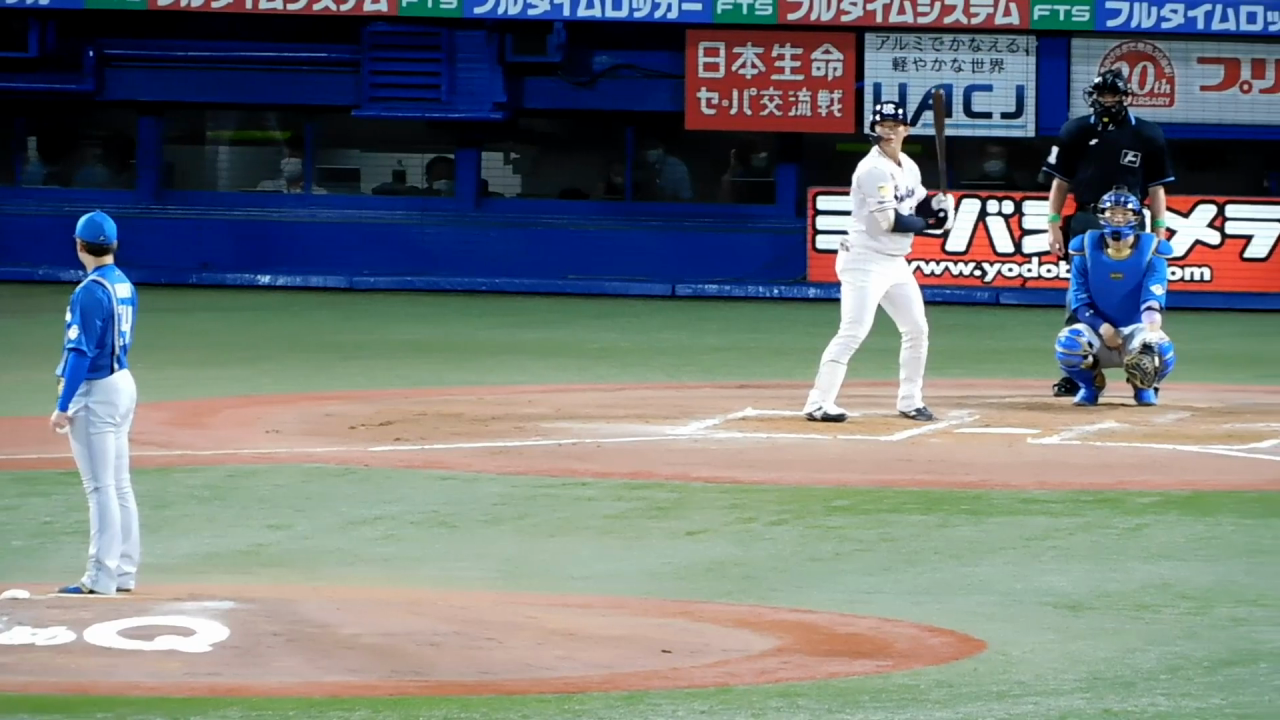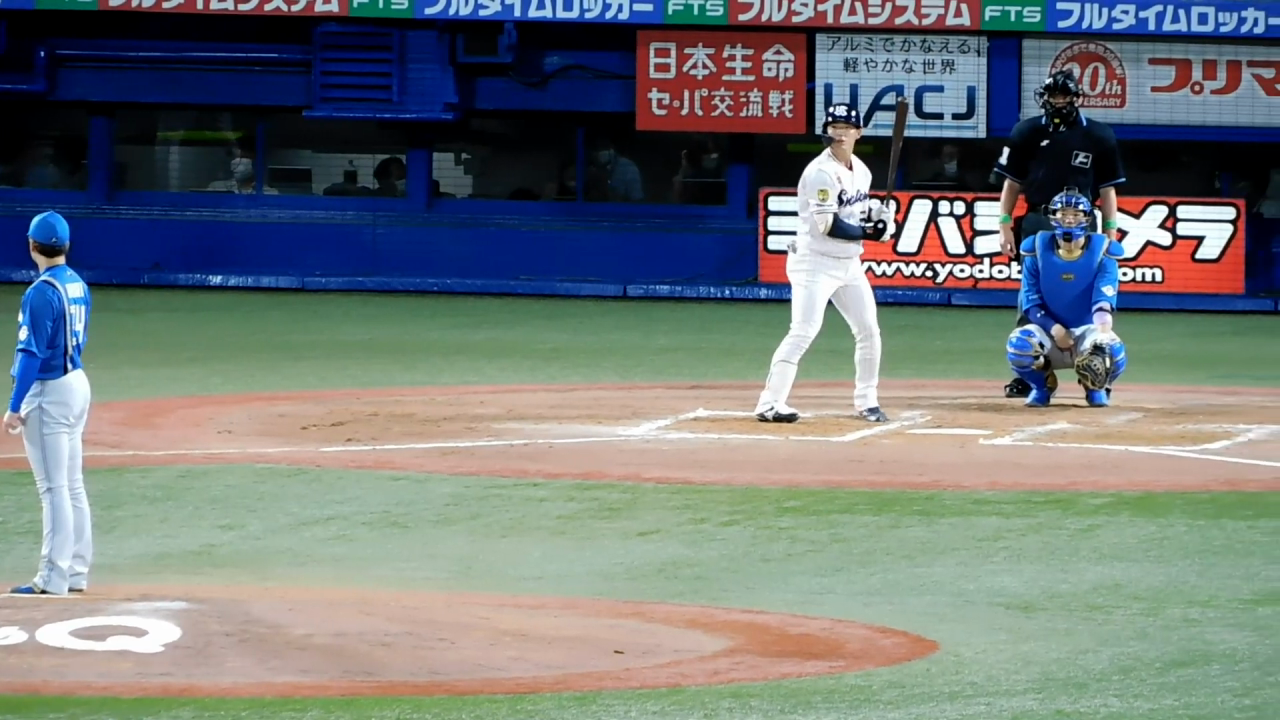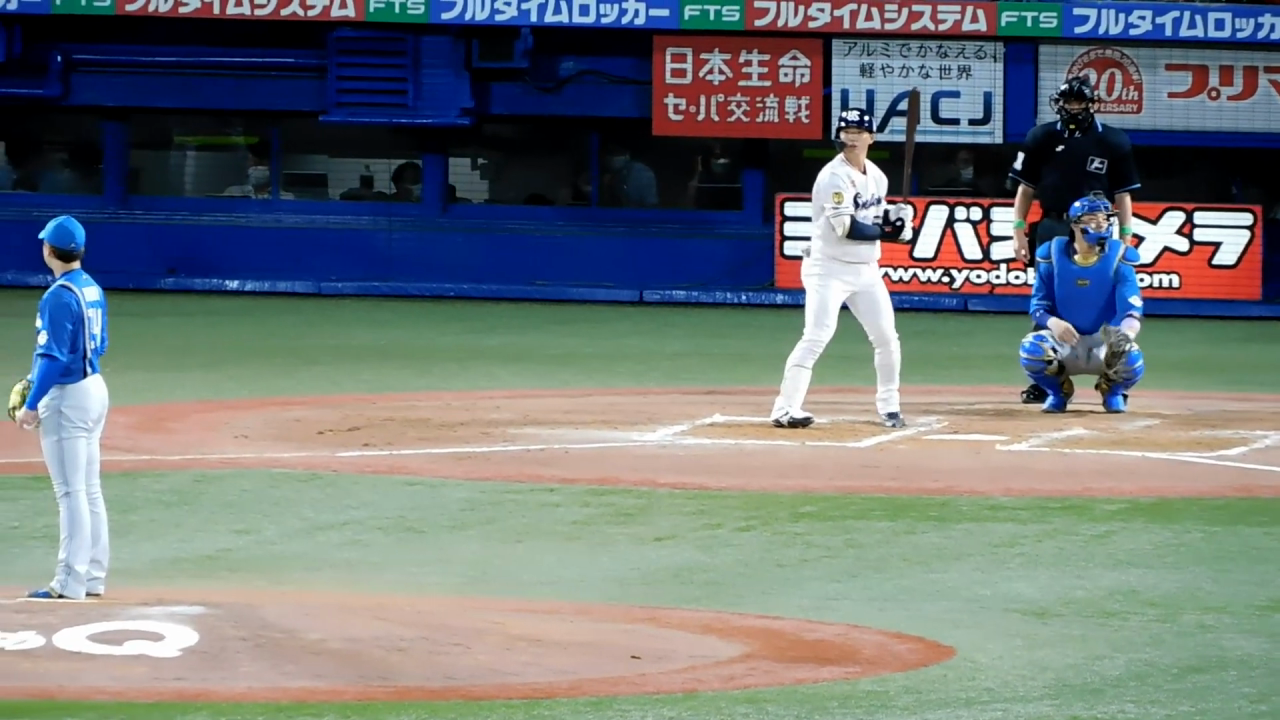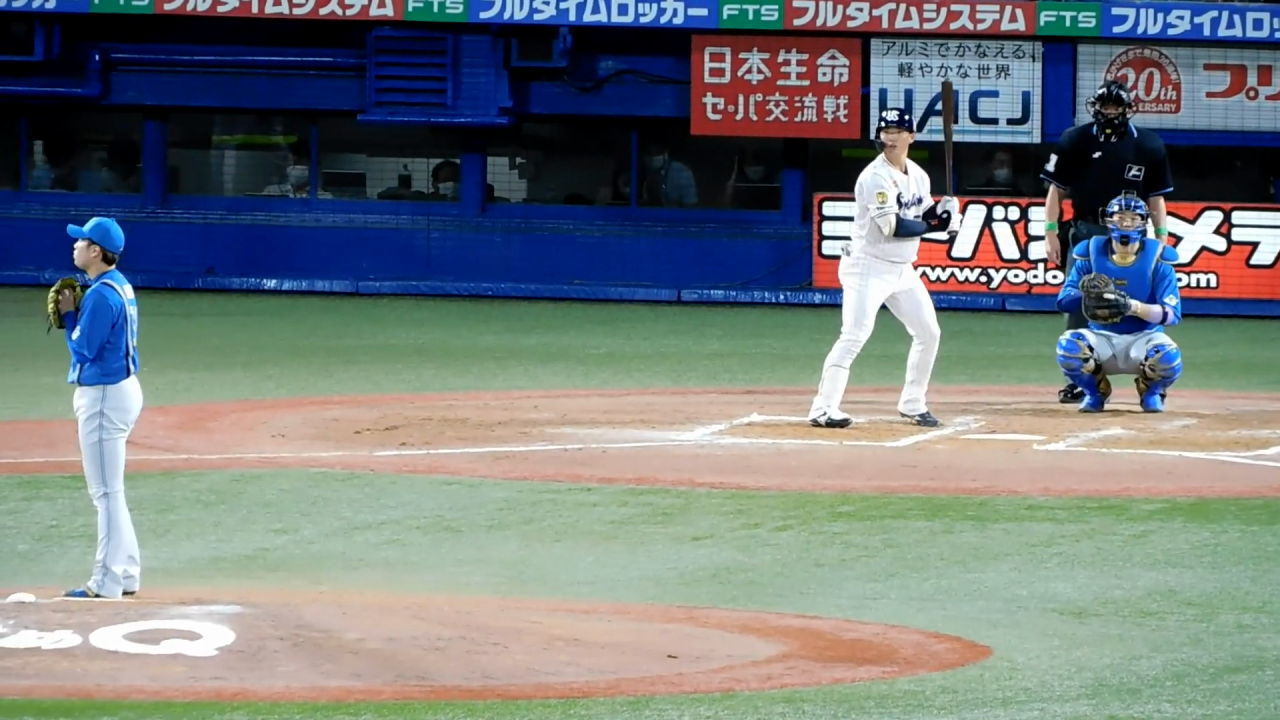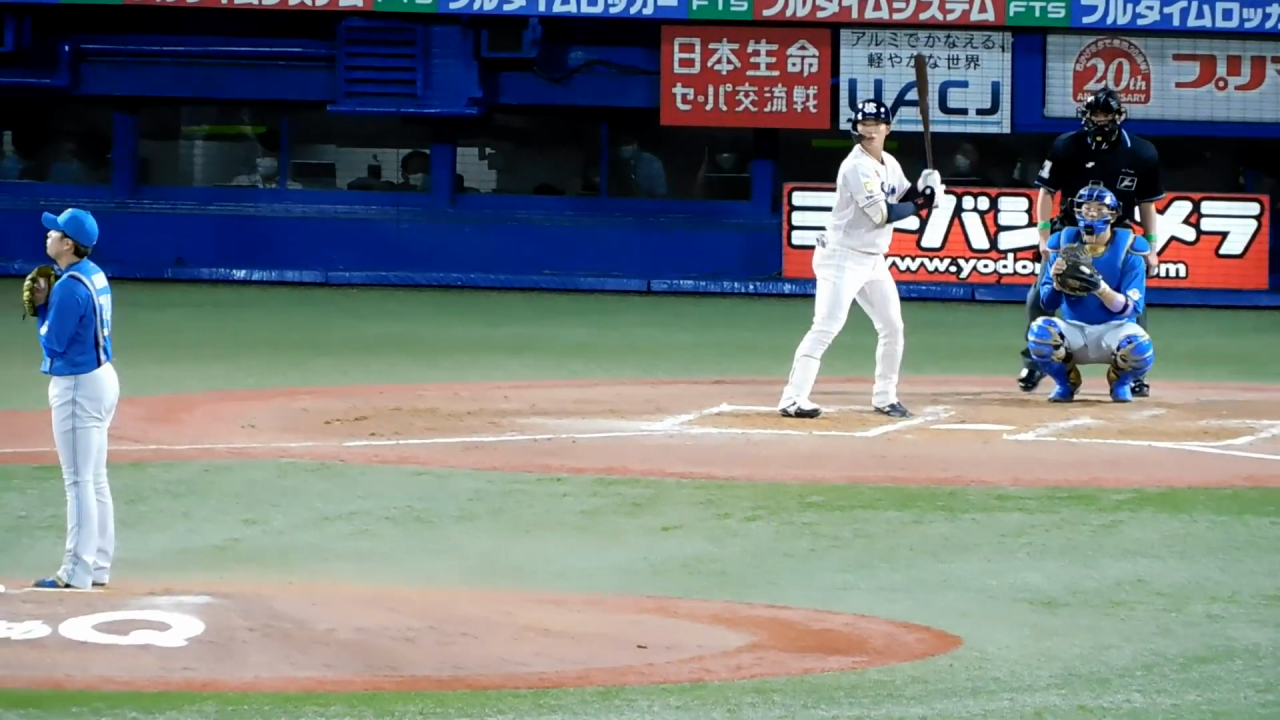
dt=0.5s
person 1, frame 1
left shoulder: (90, 291)
right shoulder: (125, 285)
left elbow: (81, 353)
left wrist: (63, 405)
left hip: (96, 392)
right hip: (121, 384)
left knee: (100, 488)
right knee: (119, 485)
left ankle: (102, 578)
right ankle: (123, 571)
person 1, frame 2
left shoulder: (41, 292)
right shoulder: (79, 285)
left elbow: (32, 354)
left wrist: (14, 406)
left hip: (49, 393)
right hip: (76, 384)
left knee: (53, 488)
right knee: (72, 485)
left ankle: (54, 578)
right ankle: (75, 571)
person 1, frame 3
left shoulder: (58, 296)
right shoulder: (93, 289)
left elbow: (53, 358)
left wrist: (31, 405)
left hip: (67, 397)
right hip: (94, 388)
left knee: (71, 492)
right knee: (90, 490)
left ankle: (71, 583)
right ankle: (92, 576)
person 1, frame 4
left shoulder: (101, 294)
right shoulder: (117, 285)
left elbow: (82, 350)
left wrist: (68, 315)
right wrist: (73, 313)
left hip: (104, 396)
right hip: (119, 390)
left knee: (107, 492)
right knee: (109, 489)
left ankle: (107, 583)
right ankle: (126, 573)
person 1, frame 5
left shoulder: (69, 286)
right shoulder: (93, 274)
left elbow: (53, 345)
left wrist: (43, 307)
right wrist: (48, 303)
left hip: (78, 386)
right hip: (100, 378)
left knee: (79, 482)
right knee: (95, 480)
left ankle: (77, 573)
right ankle: (97, 565)
person 2, frame 1
left shoulder: (1148, 135)
right shoulder: (1076, 131)
left elbow: (1156, 188)
right elbow: (1060, 182)
left wrist: (1159, 233)
right wrist: (1054, 225)
right hip: (1086, 223)
person 2, frame 2
left shoulder: (1099, 135)
right shoulder: (1027, 132)
left elbow: (1107, 190)
right elbow: (1012, 183)
left wrist: (1110, 233)
right wrist: (1006, 225)
right hip: (1037, 224)
person 2, frame 3
left shoulder: (1114, 141)
right shoulder: (1041, 137)
left elbow: (1123, 195)
right elbow: (1026, 188)
left wrist: (1126, 239)
right wrist: (1019, 230)
right hip: (1052, 229)
person 2, frame 4
left shoulder: (1149, 145)
right shoulder: (1074, 140)
left elbow: (1156, 198)
right elbow: (1056, 189)
left wrist: (1161, 239)
right wrist: (1051, 233)
right hip: (1086, 232)
person 2, frame 5
left shoulder: (1142, 153)
right shoulder: (1067, 145)
left elbow: (1147, 204)
right elbow: (1047, 192)
left wrist: (1151, 246)
right wrist: (1044, 235)
right hip: (1070, 231)
right knee: (1042, 295)
left ankle: (1132, 375)
right ankle: (1034, 364)
person 3, frame 1
left shoulder: (907, 165)
right shoulder: (873, 169)
left elbow: (919, 203)
right elbow: (891, 221)
left wrist: (940, 204)
right wrist: (932, 222)
left hip: (895, 262)
right hip: (865, 261)
left knee: (916, 329)
right knee: (852, 332)
left ankle: (910, 400)
right ankle: (818, 403)
person 3, frame 2
left shoulder: (862, 171)
right shoulder: (820, 171)
right elbow: (828, 225)
left wrist: (876, 214)
right wrist: (869, 232)
left hip: (849, 263)
right hip: (814, 262)
left knee: (869, 329)
right knee: (804, 332)
left ankle: (866, 400)
right ankle: (769, 404)
person 3, frame 3
left shoulder: (876, 175)
right shoulder: (833, 176)
right elbow: (846, 228)
left wrist: (896, 216)
right wrist: (889, 232)
left hip: (866, 269)
right hip: (829, 267)
left knee: (886, 337)
right knee: (816, 337)
left ankle: (889, 405)
right ankle: (785, 409)
person 3, frame 4
left shoulder: (919, 175)
right shoulder: (875, 176)
left elbow: (923, 215)
right elbow: (892, 227)
left wrist: (941, 213)
right wrist: (936, 225)
left hip: (903, 269)
right hip: (868, 266)
left knee: (928, 332)
right knee: (854, 336)
left ankle: (913, 404)
right ankle: (822, 409)
person 3, frame 5
left shoulder: (890, 164)
right shoulder: (856, 167)
left elbow: (903, 198)
right elbow: (882, 214)
left wrist: (922, 189)
right wrist: (920, 204)
left hip: (874, 259)
right hip: (842, 257)
left knee: (892, 326)
right knee: (826, 328)
left ankle: (885, 396)
right ankle: (793, 399)
person 4, frame 1
left shoulder: (1151, 251)
right shoulder: (1086, 248)
left elbow: (1153, 301)
right elbow: (1079, 302)
left wrist: (1151, 337)
right wrist: (1104, 328)
left hip: (1137, 330)
right hip: (1097, 330)
left knee: (1162, 351)
right knee: (1067, 344)
left ankle: (1145, 386)
right ankle: (1090, 385)
person 4, frame 2
left shoulder: (1102, 252)
right shoulder: (1037, 250)
left elbow: (1104, 302)
right elbow: (1030, 303)
left wrist: (1102, 338)
right wrist: (1056, 330)
left hip: (1088, 331)
right hip: (1049, 331)
left knee: (1113, 352)
right knee: (1018, 344)
left ankle: (1096, 386)
right ankle: (1042, 385)
person 4, frame 3
left shoulder: (1119, 258)
right shoulder: (1053, 256)
left elbow: (1132, 309)
right elbow: (1038, 306)
left wrist: (1126, 336)
right wrist: (1053, 322)
left hip: (1106, 340)
right hip: (1065, 341)
left knee: (1132, 361)
right knee: (1031, 349)
left ankle: (1113, 391)
right ankle: (1058, 391)
person 4, frame 4
left shoulder: (1157, 258)
right shoulder: (1091, 254)
left elbow: (1172, 314)
right elbow: (1063, 301)
left wrist: (1133, 306)
right wrist: (1089, 294)
left hip: (1143, 339)
right hip: (1102, 338)
left knee: (1169, 357)
right knee: (1068, 346)
left ankle: (1150, 391)
right ankle: (1096, 391)
person 4, frame 5
left shoulder: (1128, 250)
right shoulder: (1064, 245)
left elbow: (1132, 308)
right elbow: (1049, 303)
left wrist: (1100, 288)
right wrist: (1057, 282)
left hip: (1114, 329)
right hip: (1075, 329)
left knee: (1141, 349)
right knee: (1039, 332)
left ankle: (1120, 382)
right ankle: (1066, 382)
